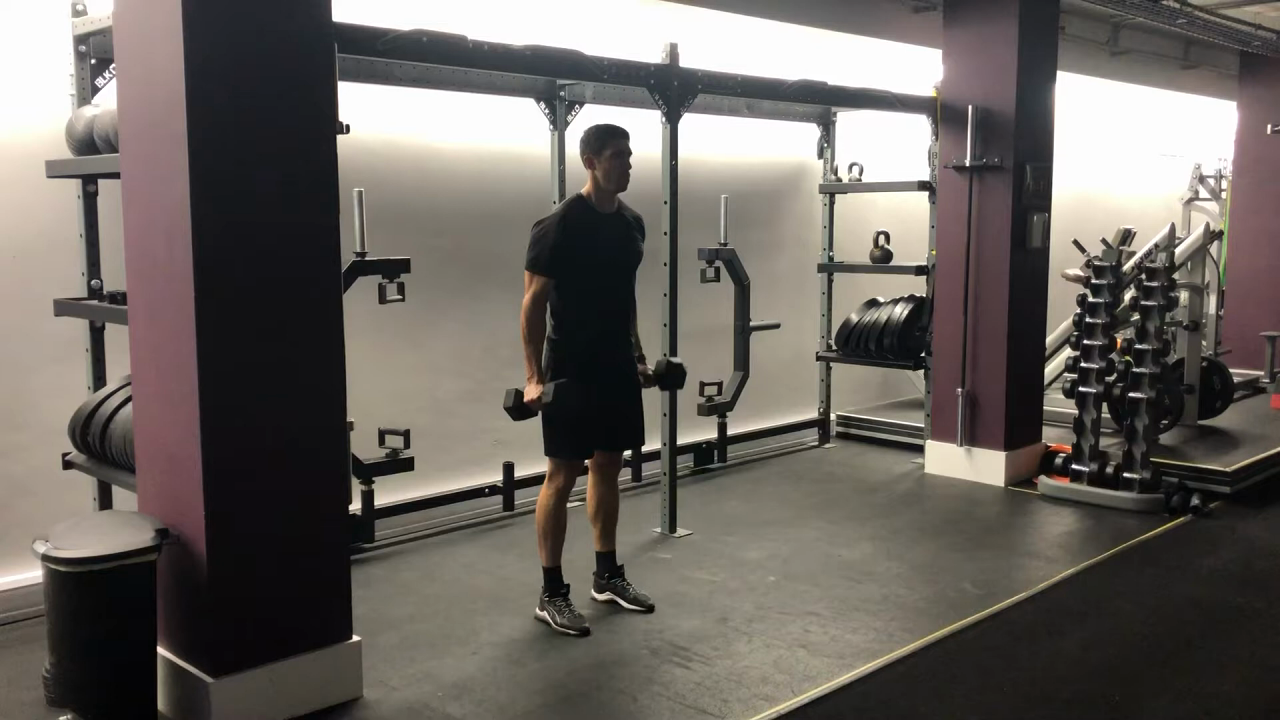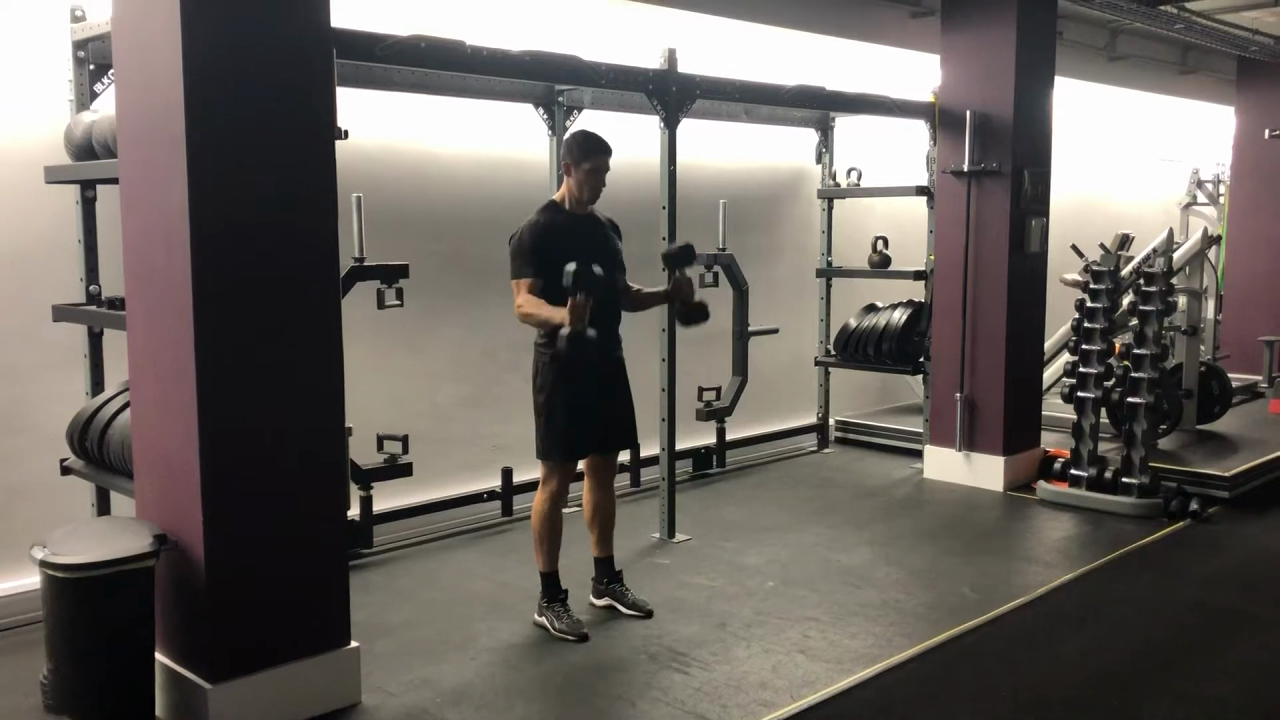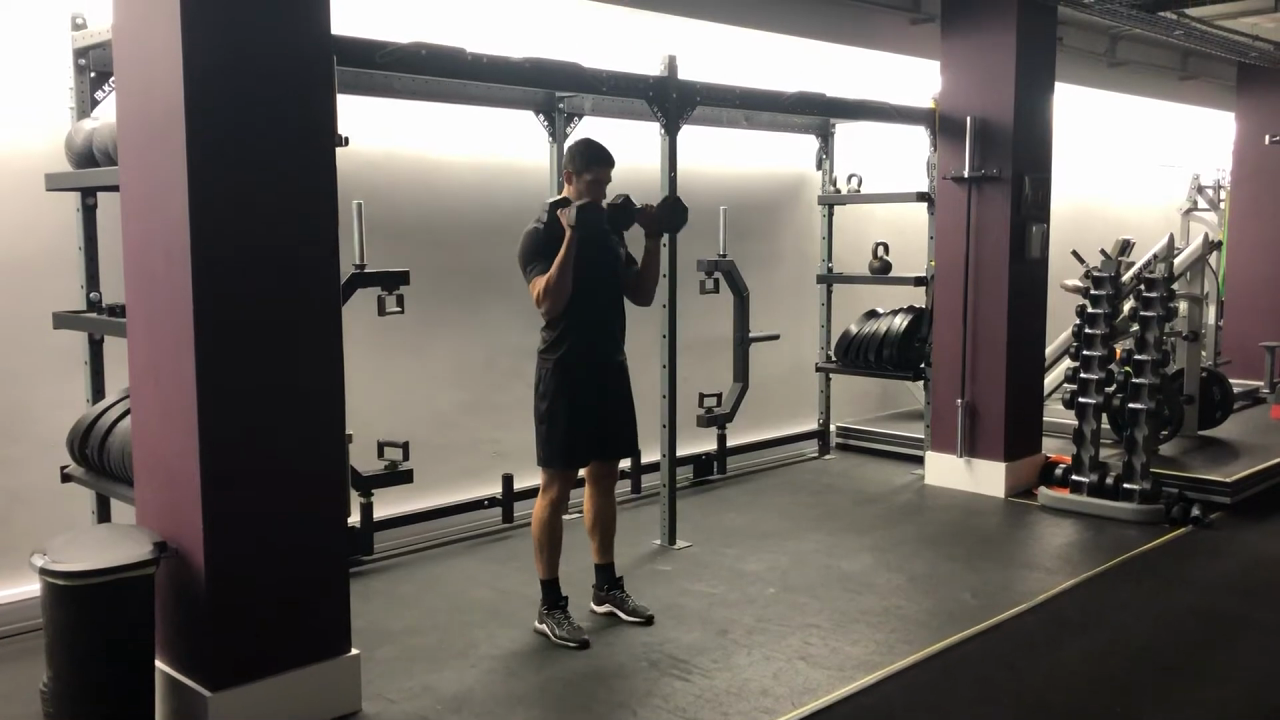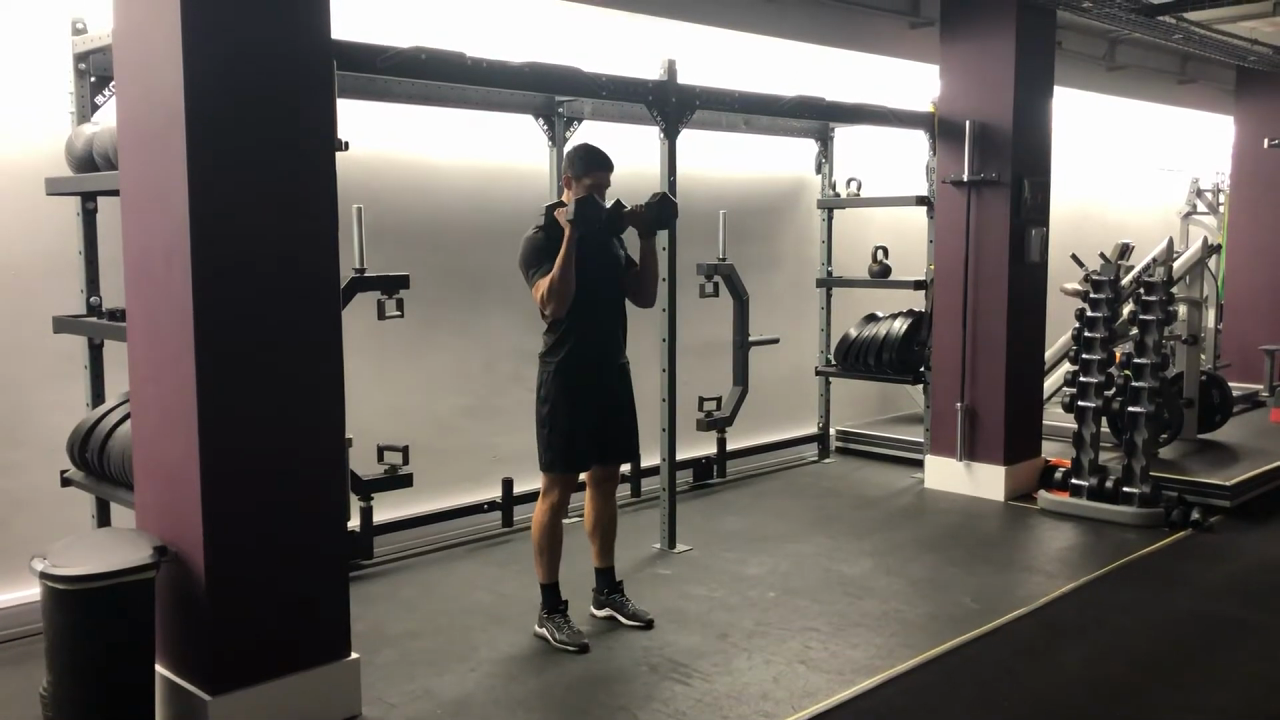
dt=0.5s
person 1, frame 1
left shoulder: (632, 223)
right shoulder: (561, 225)
right elbow: (533, 302)
left wrist: (638, 356)
right wrist: (534, 376)
left hip: (619, 366)
right hip: (572, 370)
left knee: (608, 469)
right knee: (563, 477)
left ankle: (608, 575)
right ankle: (552, 593)
person 1, frame 2
left shoulder: (606, 228)
right shoulder: (538, 230)
left elbow: (620, 293)
right elbow: (523, 302)
left wrist: (666, 295)
right wrist: (561, 315)
left hip: (608, 364)
right hip: (564, 368)
left knee: (603, 472)
right knee: (557, 481)
left ankle: (606, 580)
right ankle: (550, 599)
person 1, frame 3
left shoulder: (609, 233)
right shoulder: (542, 235)
left elbow: (642, 295)
right elbow: (548, 302)
left wrist: (653, 240)
right wrist: (570, 238)
left hip: (610, 370)
right hip: (565, 374)
left knee: (604, 478)
right knee: (557, 488)
left ankle: (606, 587)
right ankle: (550, 606)
person 1, frame 4
left shoulder: (609, 236)
right shoulder: (542, 239)
left elbow: (645, 297)
right elbow: (554, 304)
left wrist: (647, 239)
right wrist: (570, 237)
left hip: (612, 373)
right hip: (567, 378)
left knee: (605, 482)
right knee: (557, 492)
left ankle: (607, 591)
right ankle: (550, 610)
